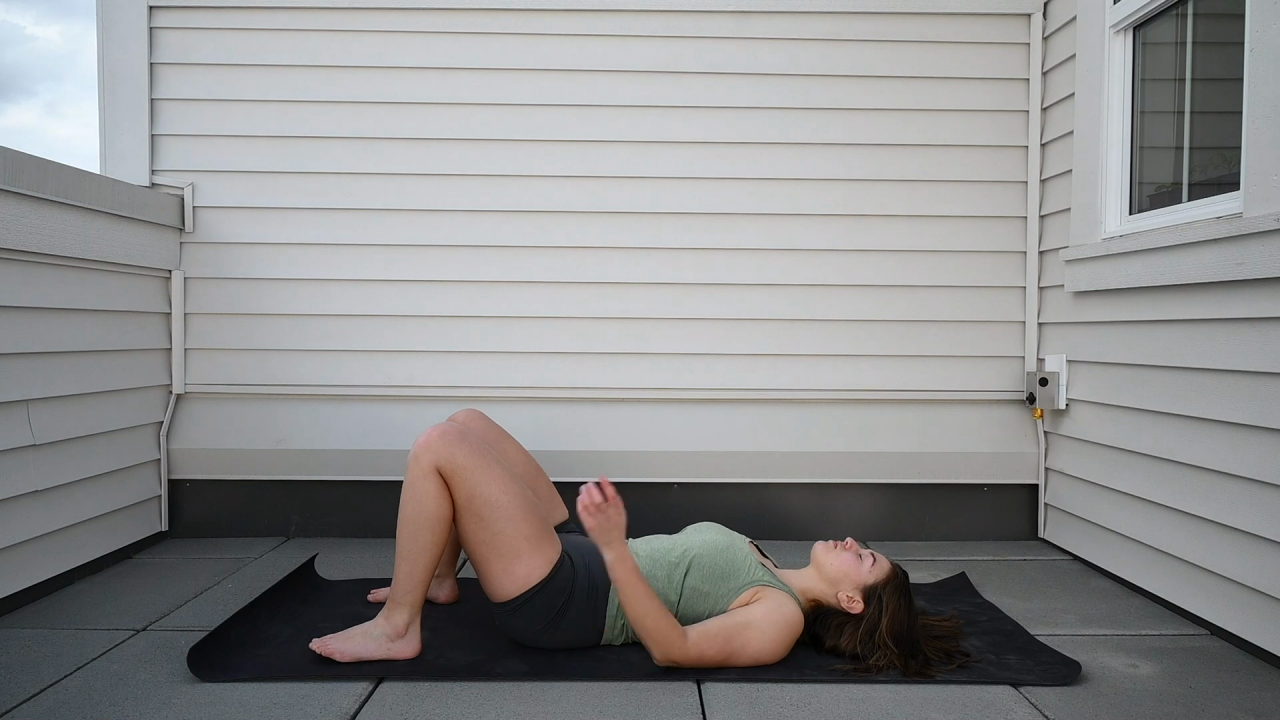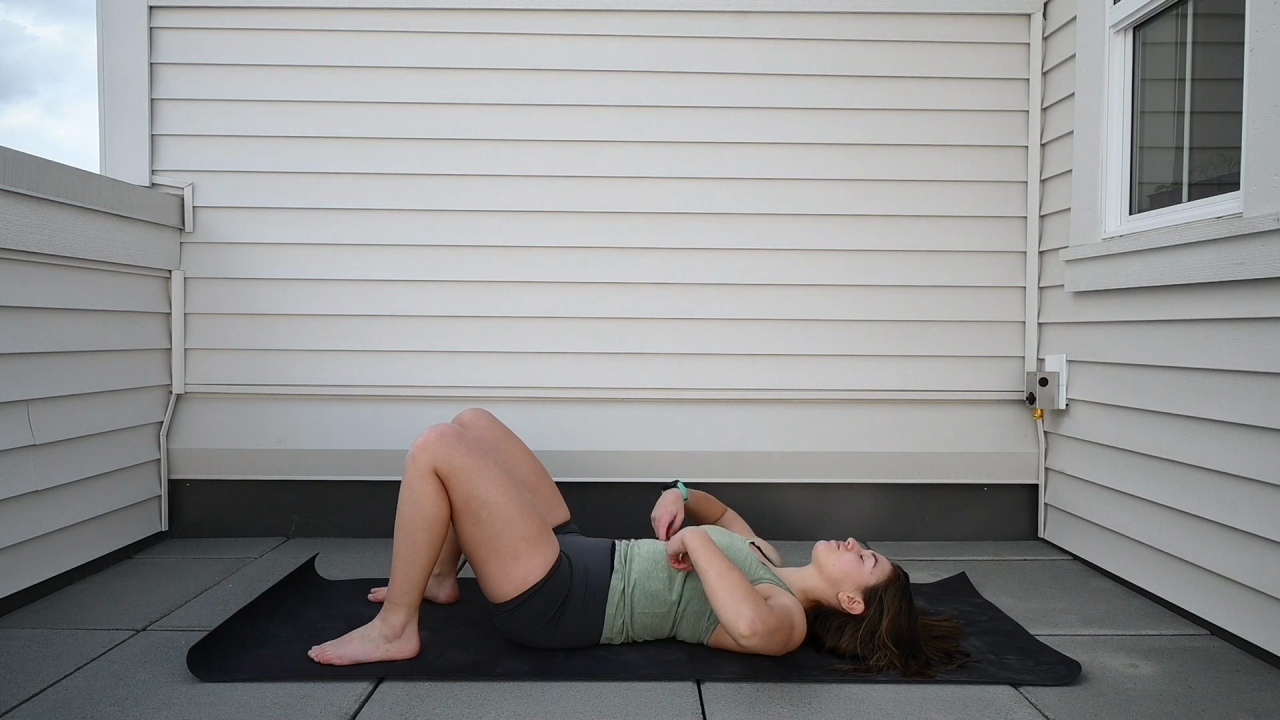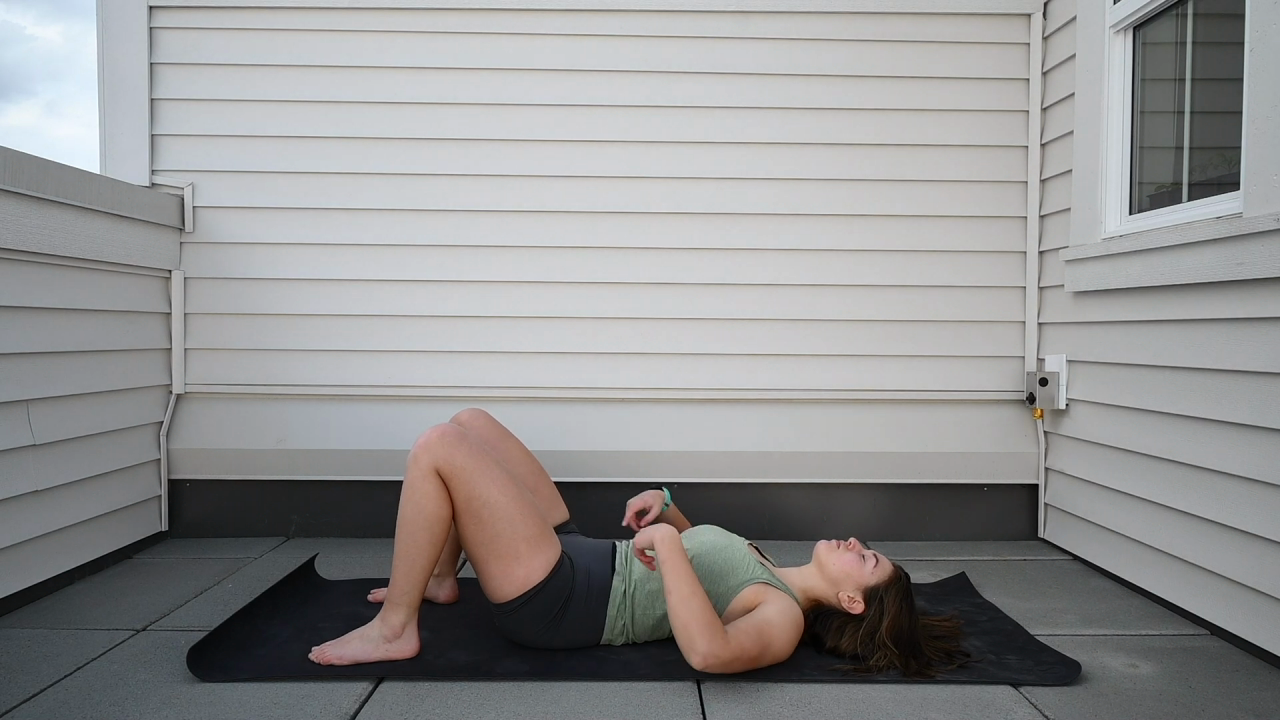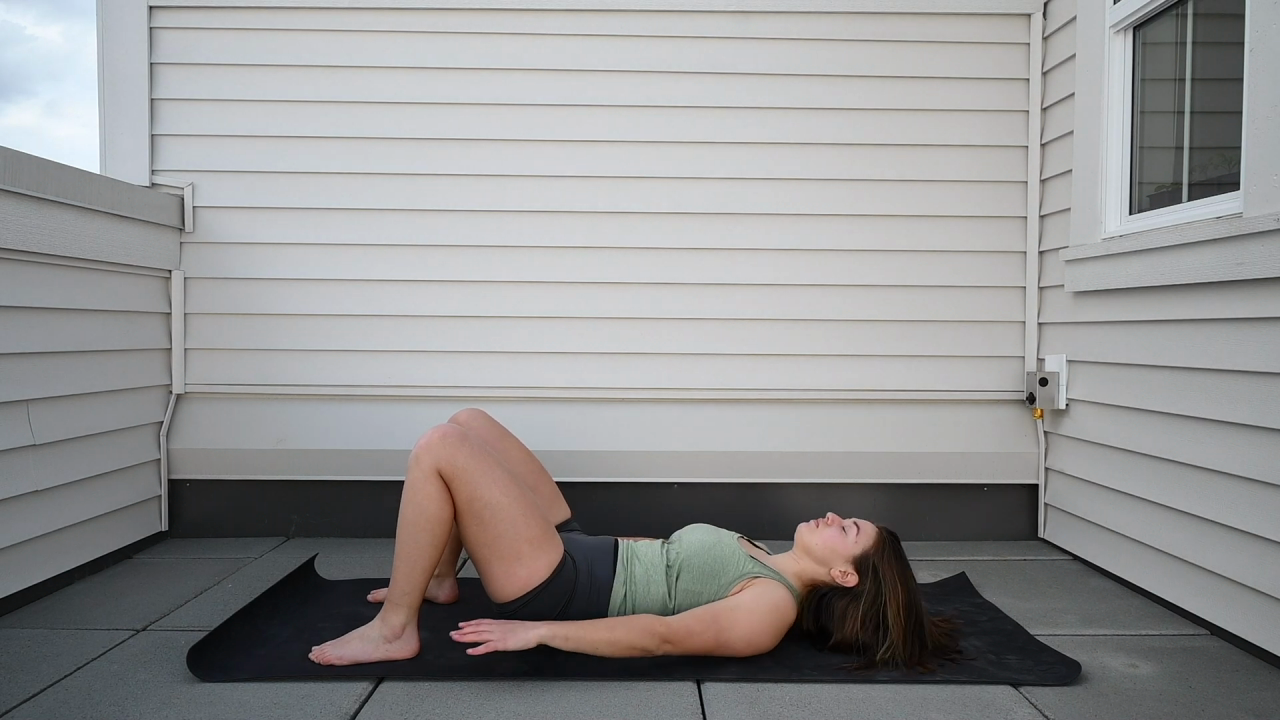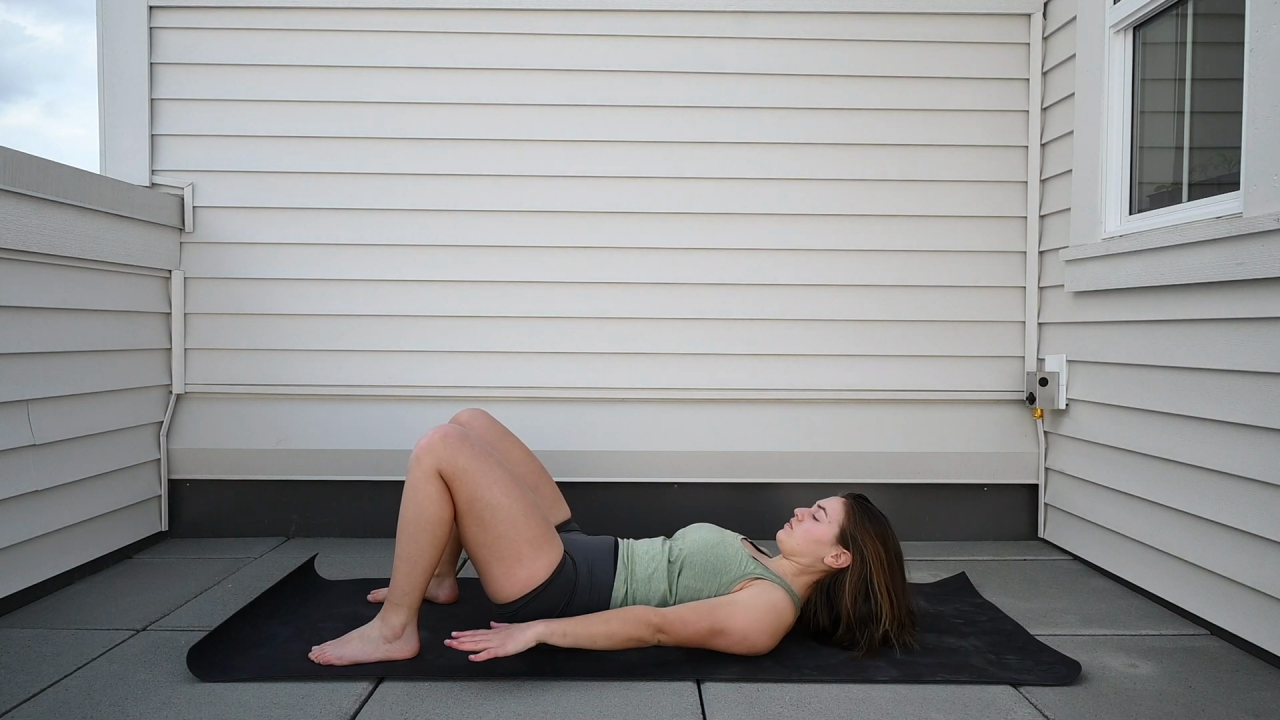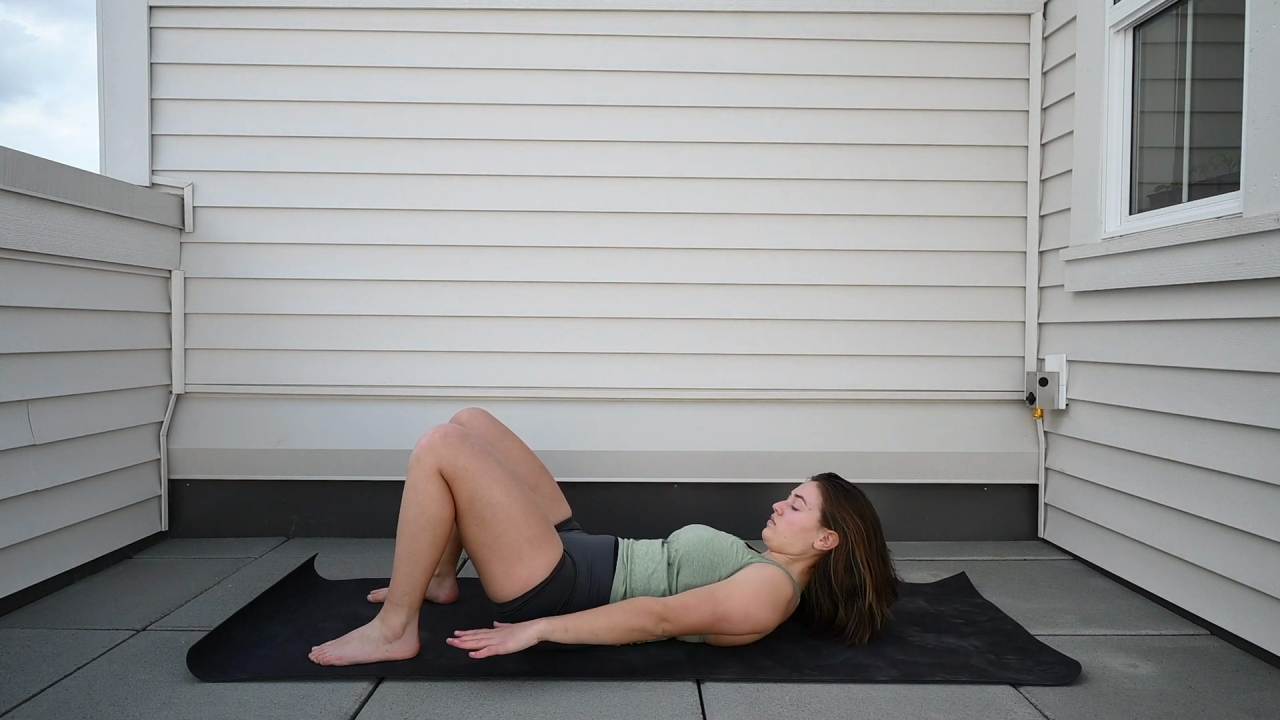
dt=0.5s
person 1, frame 1
left shoulder: (781, 620)
right shoulder: (768, 576)
left elbow: (670, 646)
left wrist: (613, 549)
right wrist: (604, 538)
left hip: (555, 600)
right hip: (573, 561)
left knee: (438, 447)
right knee: (465, 422)
left ankle: (397, 628)
right ankle: (438, 579)
person 1, frame 2
left shoulder: (787, 619)
right shoulder: (771, 572)
left elbow: (751, 624)
right elbow: (723, 515)
left wrist: (699, 542)
right wrist: (683, 497)
left hip: (554, 601)
right hip: (576, 555)
left knee: (435, 448)
right knee: (472, 421)
left ankle: (393, 630)
right ankle: (439, 578)
person 1, frame 3
left shoulder: (785, 620)
right shoulder: (769, 574)
left elbow: (710, 652)
left wrist: (666, 545)
right wrist: (661, 506)
left hip: (554, 602)
right hip: (577, 556)
left knee: (437, 448)
right knee: (469, 422)
left ankle: (394, 631)
right ankle: (438, 578)
person 1, frame 4
left shoulder: (771, 608)
right shoulder: (760, 562)
left elbow: (663, 635)
left wrist: (538, 630)
right wrist: (577, 539)
left hip: (560, 594)
right hip: (586, 552)
left knee: (438, 449)
right knee: (468, 421)
left ankle: (394, 630)
right ankle: (436, 578)
person 1, frame 5
left shoulder: (770, 609)
right shoulder: (763, 566)
left elbow: (658, 626)
left wrist: (535, 630)
left hip: (559, 591)
right hip: (579, 552)
left knee: (438, 450)
right knee: (470, 422)
left ankle: (393, 630)
right ankle: (438, 577)
person 1, frame 6
left shoulder: (771, 591)
right shoulder: (760, 563)
left elbow: (661, 617)
left wrist: (538, 629)
left hip: (559, 591)
right hip: (579, 550)
left knee: (439, 449)
right knee: (470, 422)
left ankle: (394, 630)
right ankle: (438, 578)
